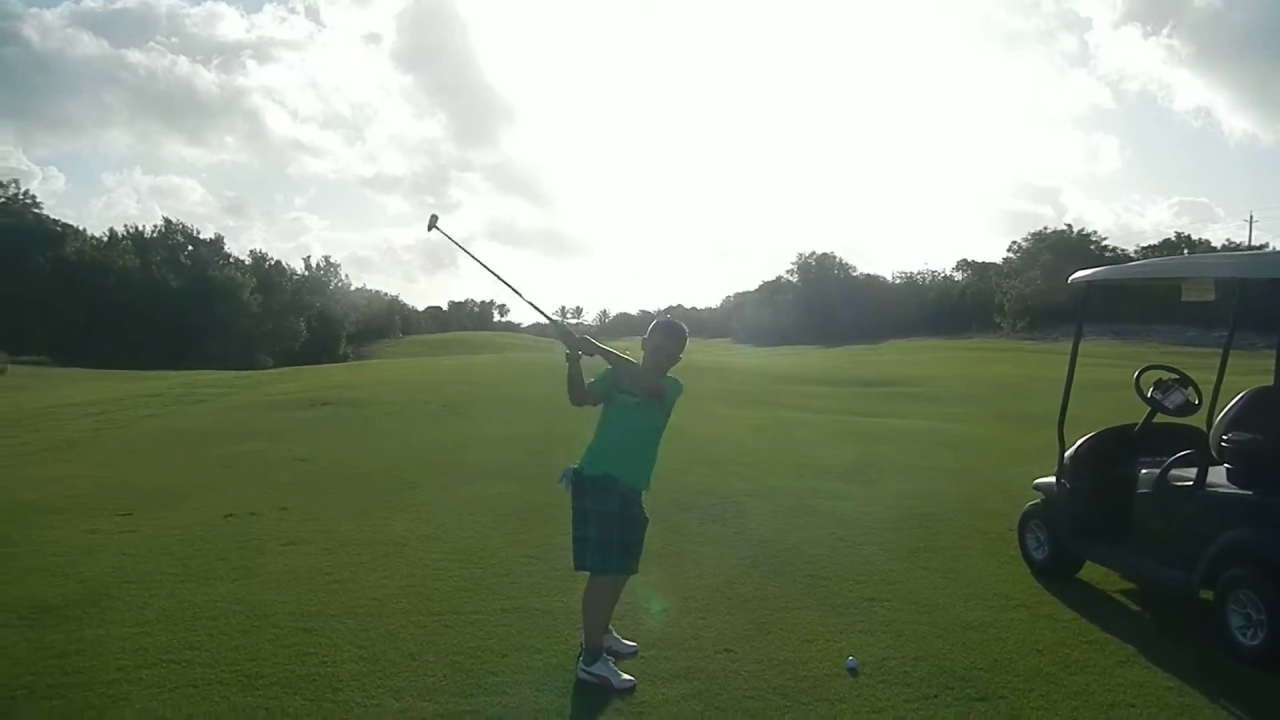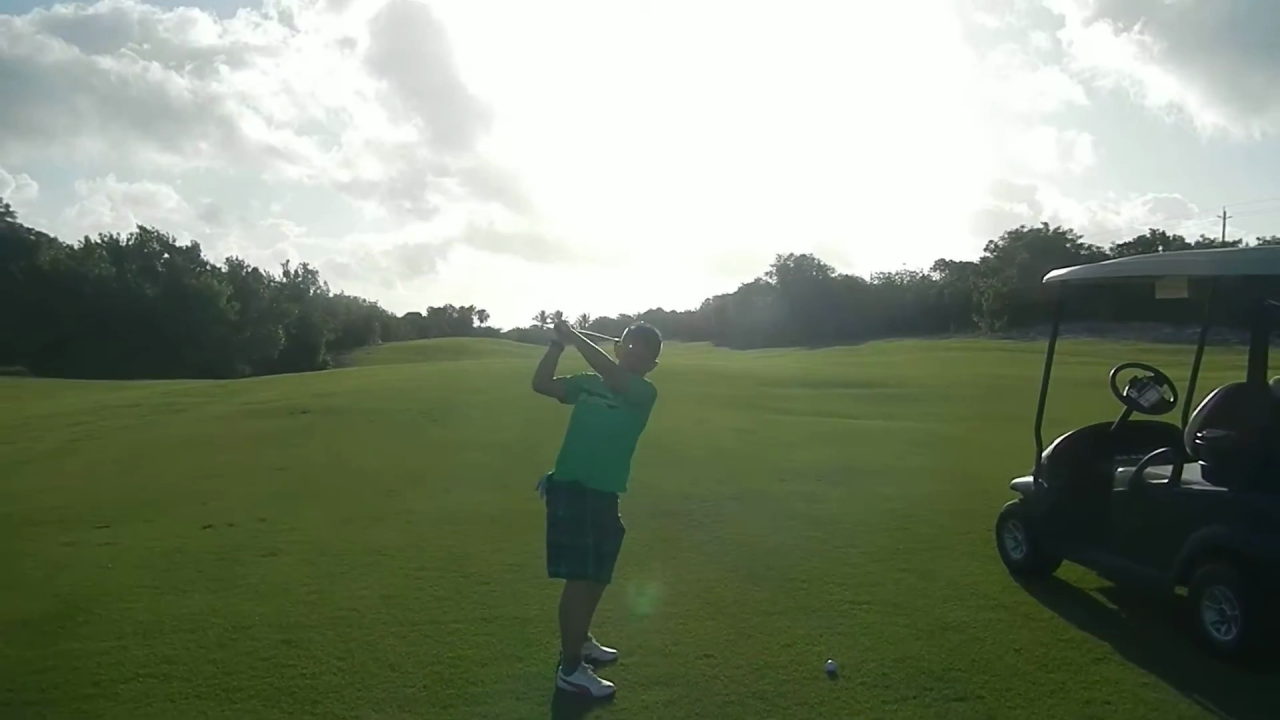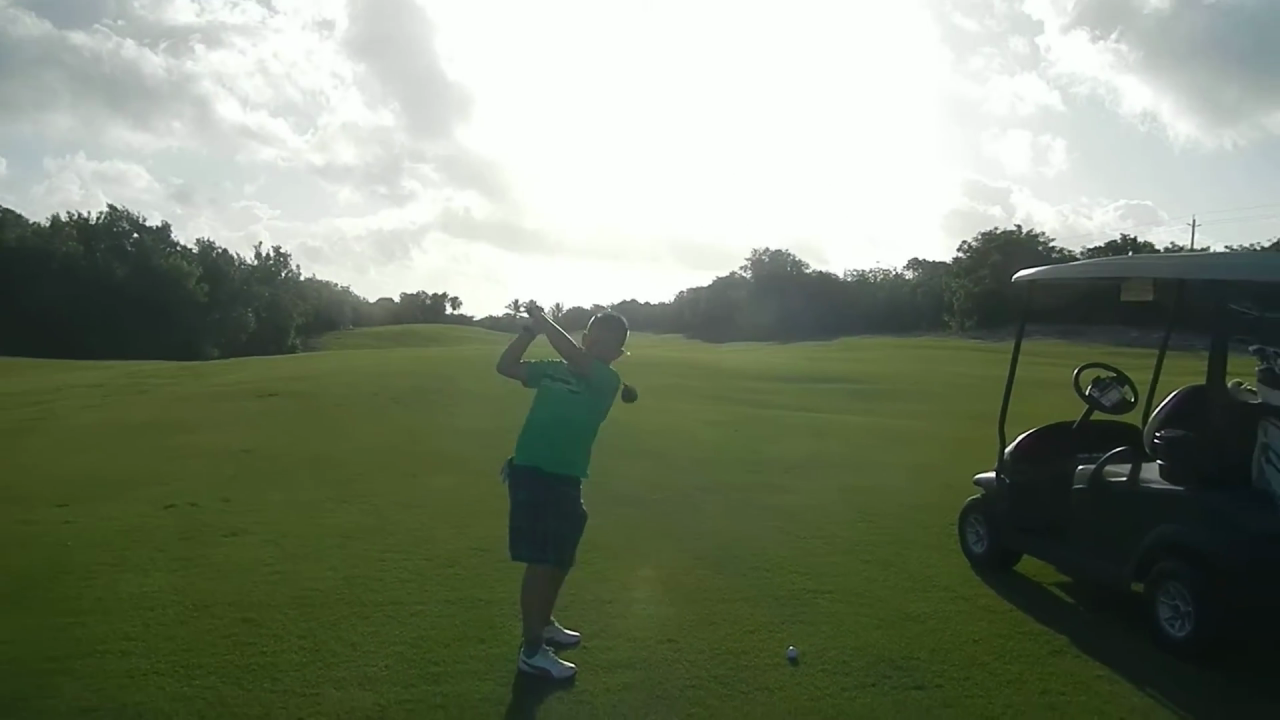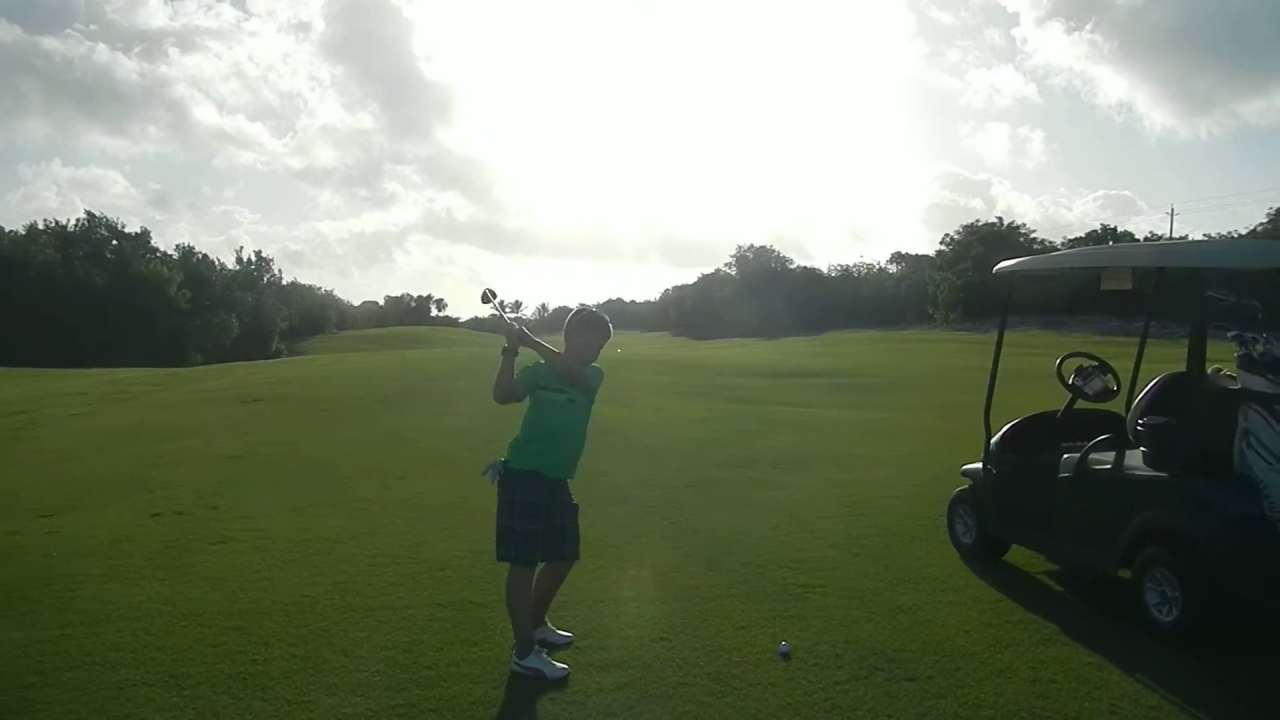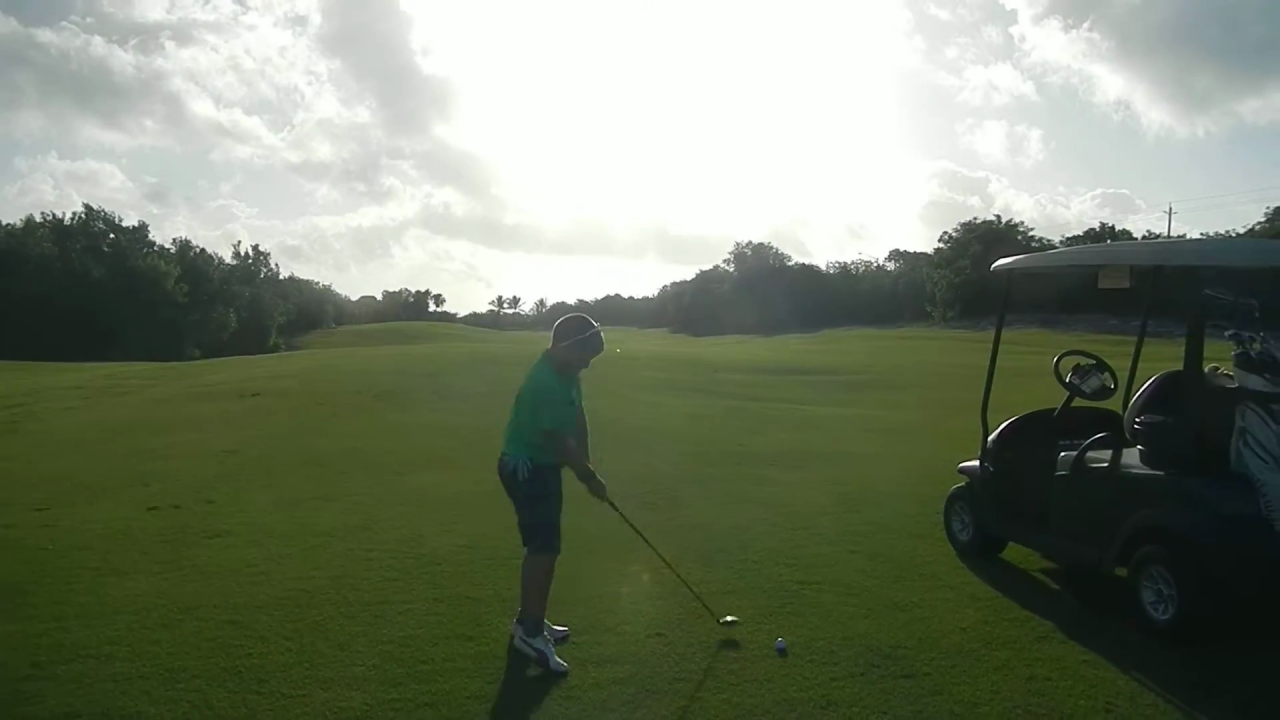
dt=0.3s
person 1, frame 1
left shoulder: (670, 389)
right shoulder: (616, 378)
left elbow: (645, 385)
right elbow: (580, 398)
left wrist: (597, 349)
right wrist: (575, 361)
left hip: (631, 488)
right hip: (597, 482)
left knee: (621, 568)
right knee: (602, 570)
left ankle: (601, 633)
right ankle: (591, 659)
person 1, frame 2
left shoulder: (644, 393)
right shoulder: (587, 382)
left elbow: (610, 371)
right elbow: (541, 384)
left wrist: (573, 336)
right wrist: (559, 343)
left hip: (604, 493)
right hip: (569, 488)
left knee: (597, 576)
right knee: (579, 578)
left ankle: (580, 640)
right ankle: (570, 667)
person 1, frame 3
left shoulder: (608, 381)
right shoulder: (551, 369)
left elbow: (576, 358)
right elbow: (505, 366)
left wrist: (544, 323)
right wrist: (531, 329)
left hip: (567, 479)
right hip: (531, 473)
left knee: (559, 562)
right knee: (539, 562)
left ankle: (543, 623)
right ankle: (532, 650)
person 1, frame 4
left shoulder: (593, 375)
right shoulder: (539, 372)
left elbow: (570, 370)
right elbow: (502, 395)
left wrist: (531, 342)
right wrist: (510, 352)
left hip: (555, 481)
right hip: (523, 477)
left knee: (563, 556)
right knee: (523, 562)
left ankle: (536, 623)
right ankle: (524, 652)
person 1, frame 5
left shoulder: (565, 373)
right shoulder: (544, 385)
left elbow: (577, 423)
right elbow: (562, 442)
left wrist: (587, 460)
right wrist: (589, 479)
left hip: (538, 468)
right hip: (528, 470)
left knee: (544, 546)
right knee: (544, 546)
left ankle: (530, 619)
right ankle: (531, 632)
